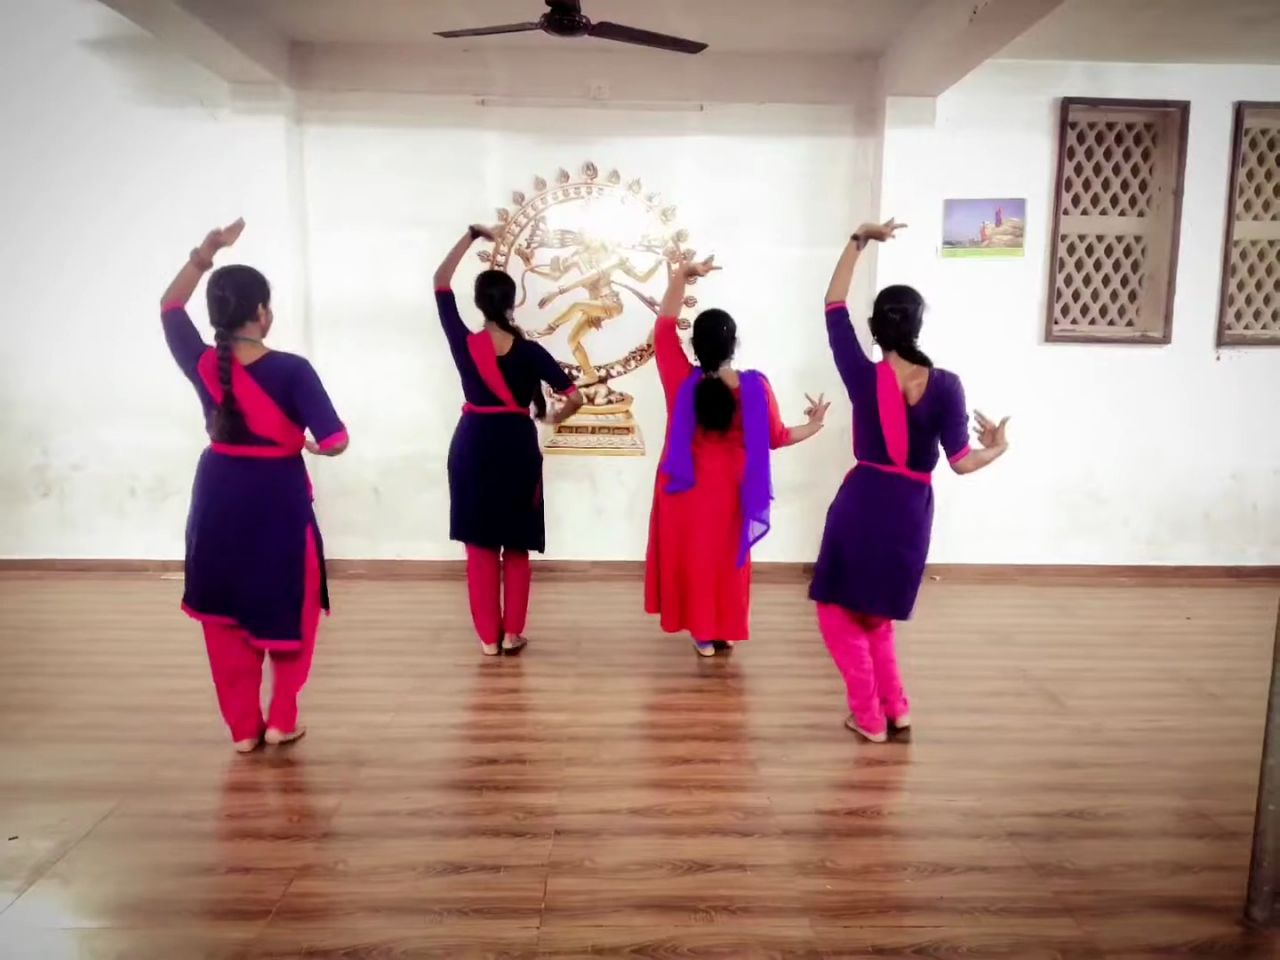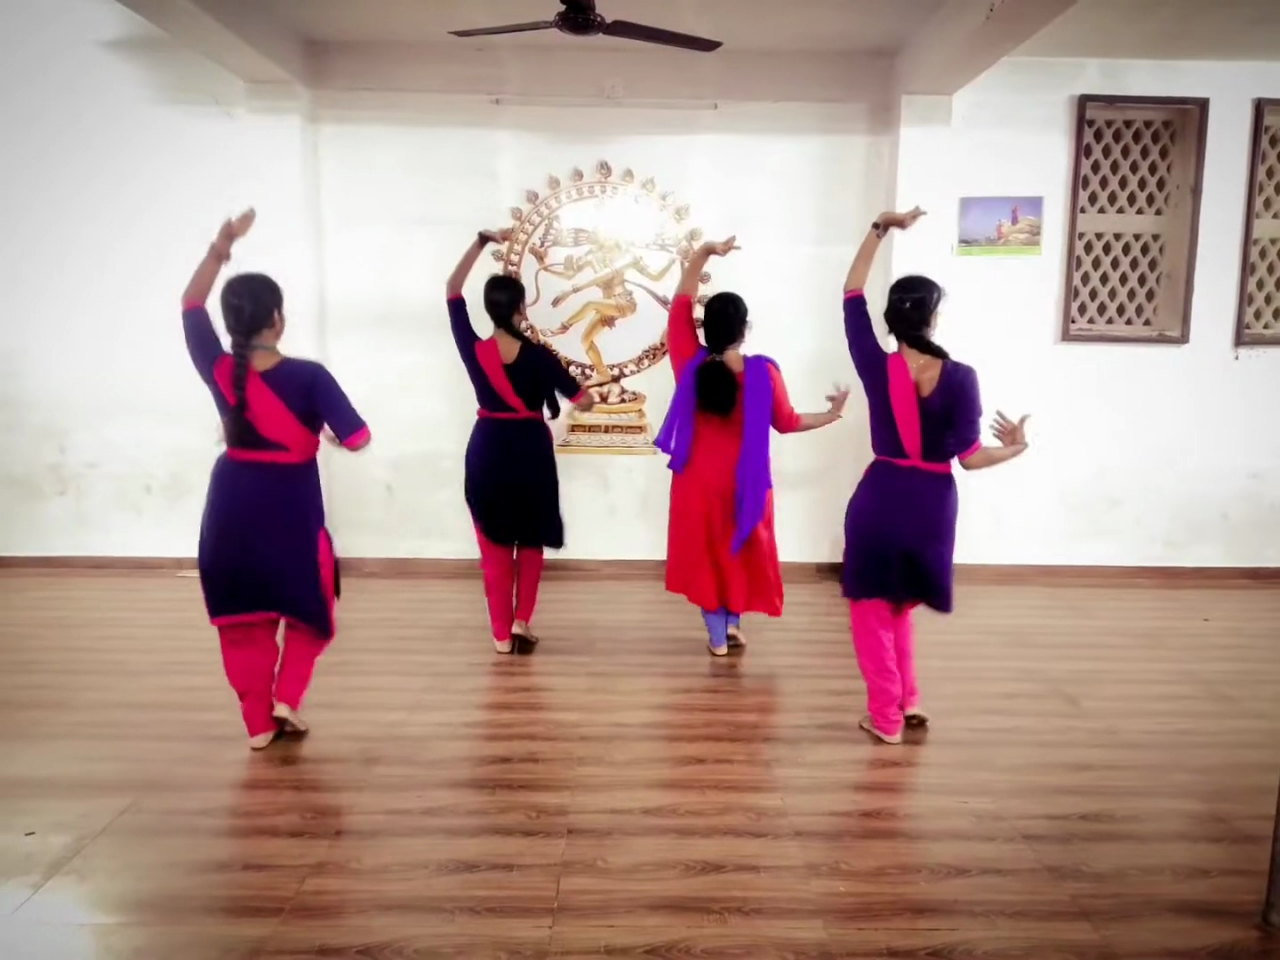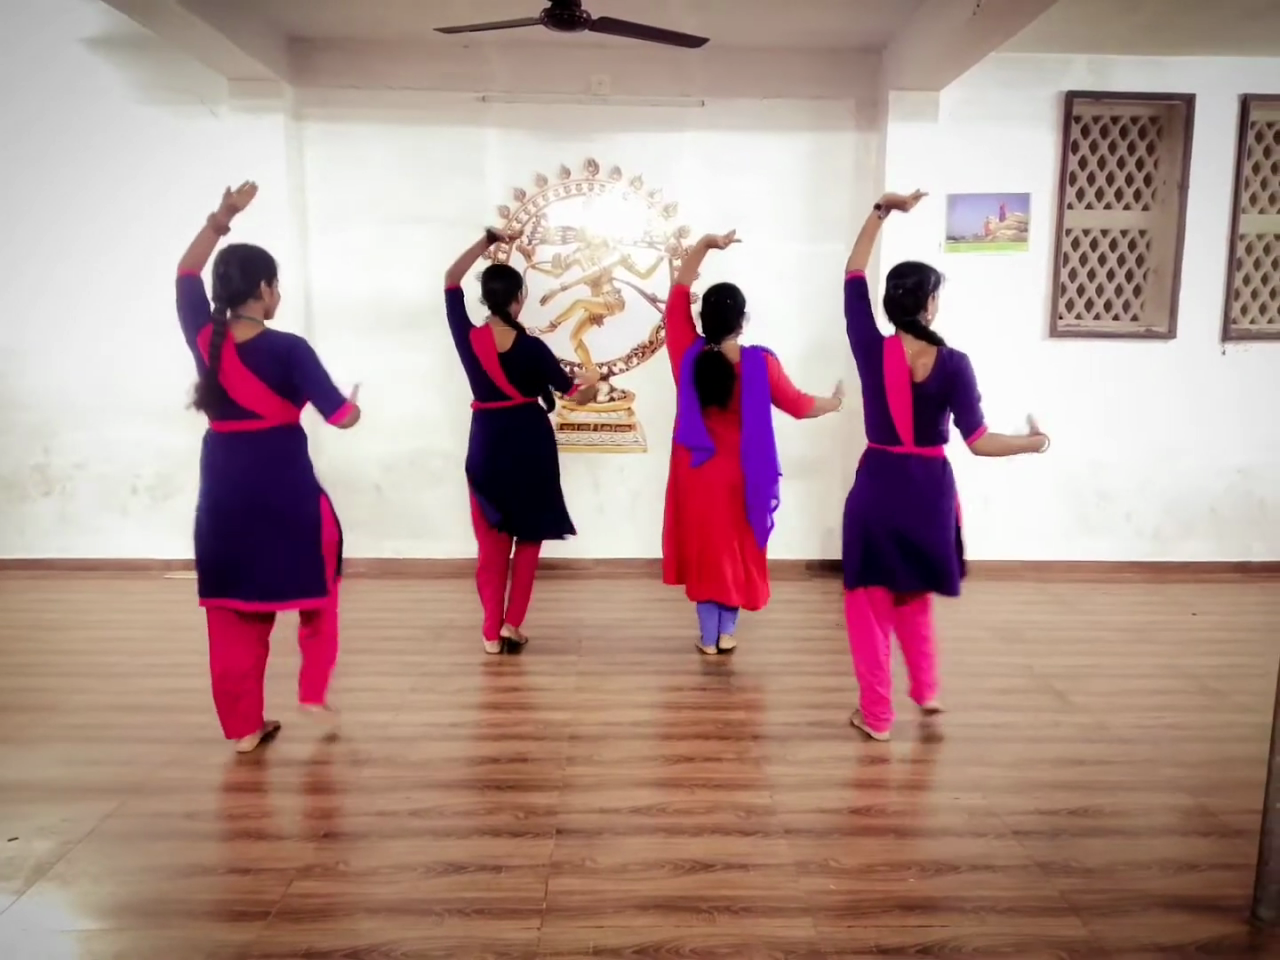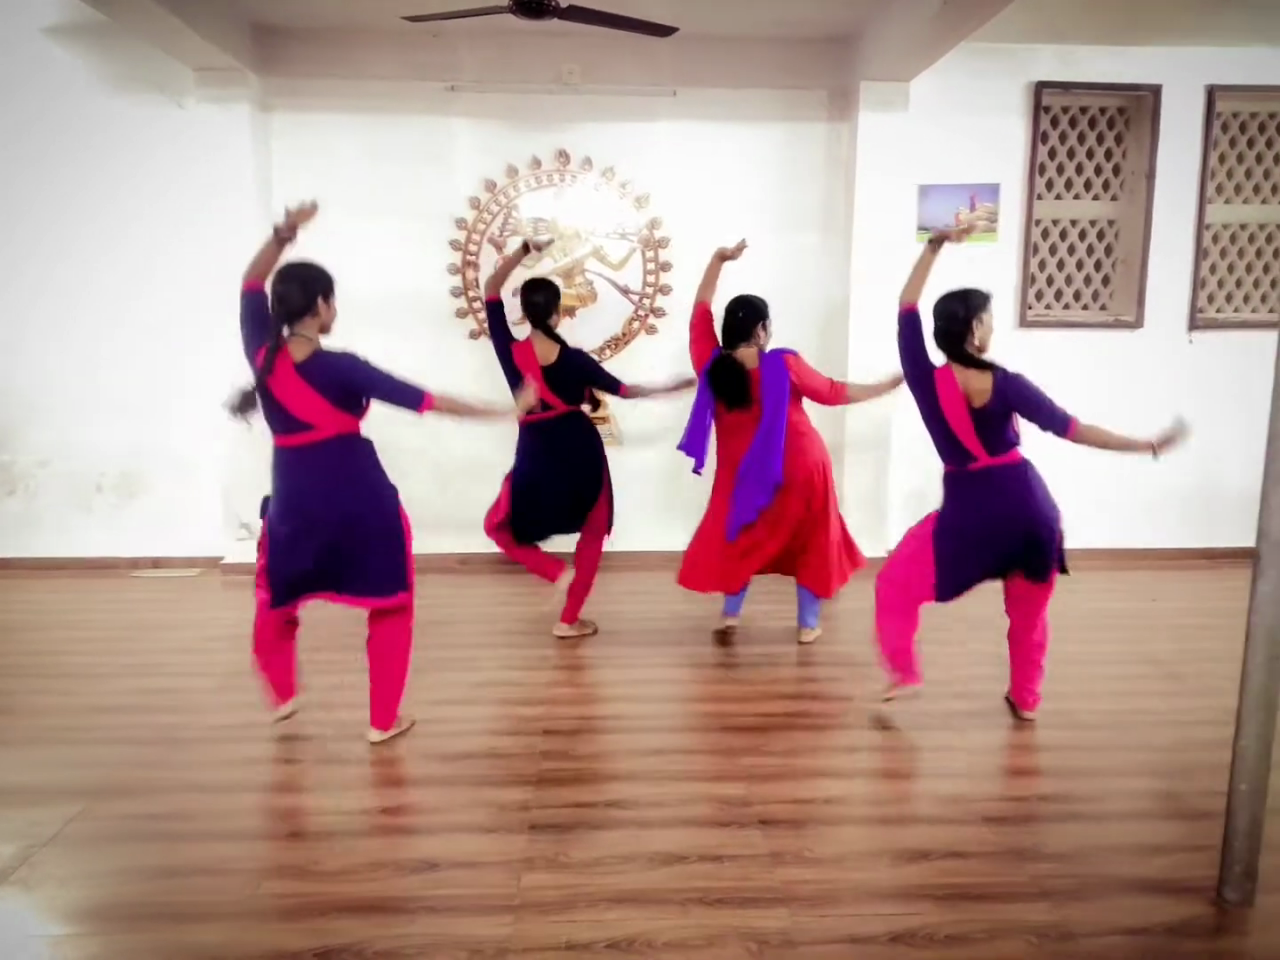
dt=0.7s
person 1, frame 1
left shoulder: (202, 365)
right shoulder: (292, 371)
left elbow: (170, 306)
right elbow: (334, 443)
left wrist: (206, 250)
right wrist: (306, 439)
left hip: (217, 506)
right hip: (278, 507)
left knee: (226, 622)
right knee: (288, 618)
left ankle: (245, 730)
right ankle: (282, 720)
person 1, frame 2
left shoulder: (219, 372)
right shoulder: (307, 376)
left elbow: (189, 306)
right elbow: (357, 439)
left wrist: (221, 247)
right wrist: (324, 430)
left hip: (231, 510)
right hip: (292, 510)
left knee: (241, 616)
right knee: (308, 606)
left ankle: (259, 722)
right ankle: (287, 695)
person 1, frame 3
left shoulder: (203, 339)
right shoulder: (287, 349)
left elbow: (187, 273)
right elbow: (343, 416)
left wrist: (222, 216)
right wrist: (352, 405)
left hip: (223, 491)
right hip: (286, 490)
left knee: (234, 613)
right knee: (315, 594)
left ankle: (244, 727)
right ankle: (313, 693)
person 1, frame 4
left shoulder: (263, 355)
right shoulder: (340, 367)
left elbow: (253, 287)
right elbow: (422, 401)
left wrist: (281, 236)
right wrist: (501, 408)
left hip: (295, 496)
right hip: (358, 492)
left knee: (276, 598)
right knee: (387, 603)
left ankle: (282, 694)
right ankle: (383, 718)
person 2, frame 1
left shoulder: (862, 376)
right shoulder: (945, 386)
left elbow: (833, 305)
right elbow: (961, 463)
left wrist: (860, 238)
right wrist: (998, 446)
left hip: (863, 503)
right hip: (911, 509)
left knee: (841, 614)
right knee: (873, 617)
left ankle: (870, 717)
right ankle: (895, 707)
person 2, frame 2
left shoulder: (877, 367)
right shoulder: (960, 378)
left elbow: (851, 295)
right elbow: (971, 457)
left wrist: (880, 228)
right wrist: (1015, 446)
left hip: (881, 498)
right hip: (933, 505)
left knee: (871, 611)
right knee: (896, 607)
left ankle: (886, 717)
right ankle: (908, 701)
person 2, frame 3
left shoulder: (871, 350)
right shoulder: (953, 364)
left elbow: (853, 277)
right elbow: (979, 441)
left wrist: (881, 211)
right wrist: (1030, 443)
left hip: (877, 488)
right hip: (930, 491)
left knee: (868, 604)
right knee: (914, 600)
left ankle: (876, 716)
right ankle: (926, 690)
person 2, frame 4
left shoulder: (924, 381)
right shoulder: (1006, 385)
left elbow: (906, 309)
right elbow: (1072, 430)
left wrist: (933, 247)
right wrist: (1148, 445)
left hip: (968, 507)
right hip: (1024, 503)
left knee: (896, 581)
right knee: (1028, 608)
left ankle: (904, 671)
right ankle: (1026, 698)
person 3, frame 1
left shoulder: (463, 342)
right shoulder: (529, 352)
left elbow: (440, 282)
right elbow: (574, 397)
left wrist: (472, 235)
right wrist: (555, 415)
left hip: (472, 445)
right hip: (516, 446)
left knee: (480, 545)
right knee: (516, 546)
left ankle: (489, 636)
right ankle: (512, 634)
person 3, frame 2
left shoulder: (474, 351)
right shoulder: (538, 357)
left elbow: (452, 292)
right elbow: (584, 402)
left wrist: (480, 243)
right wrist: (585, 398)
left hip: (488, 452)
right hip: (532, 453)
left knee: (495, 547)
right knee: (529, 544)
left ankle: (502, 631)
right ankle: (522, 623)
person 3, frame 3
left shoulder: (467, 337)
right shoulder: (531, 347)
left elbow: (452, 279)
right elbow: (576, 395)
left wrist: (489, 239)
right wrist: (591, 382)
left hip: (486, 444)
right hip: (530, 442)
left knee: (491, 544)
right knee: (528, 540)
left ankle: (492, 632)
right ankle: (512, 625)
person 3, frame 4
left shoulder: (509, 351)
right shoulder: (573, 359)
left elbow: (491, 289)
right elbow: (621, 390)
left wrist: (523, 250)
right wrist: (669, 387)
left hip: (535, 450)
right hip: (580, 447)
left knee: (500, 524)
right knee: (592, 534)
left ankle: (556, 569)
right ankle: (569, 619)
person 4, frame 1
left shoulder: (681, 382)
right shoulder: (755, 387)
left elbow: (664, 327)
right elbow: (775, 438)
left wrist: (683, 272)
right wrist: (814, 425)
left hip: (686, 494)
right hip: (730, 495)
left knee: (691, 559)
right knee: (725, 561)
left ankle: (703, 638)
right ankle: (721, 632)
person 4, frame 2
left shoulder: (690, 365)
right shoulder: (763, 372)
left elbow: (679, 307)
right elbow: (787, 422)
left wrist: (703, 253)
right wrist: (833, 413)
left hip: (698, 478)
right hip: (744, 480)
left knee: (706, 551)
right knee: (745, 550)
left ankle: (718, 637)
right ankle: (733, 624)
person 4, frame 3
left shoulder: (686, 354)
right shoulder: (760, 362)
left elbow: (678, 295)
right elbow: (798, 406)
left wrist: (705, 244)
right wrist: (834, 401)
left hip: (695, 472)
right hip: (742, 474)
left knee: (705, 547)
right knee: (738, 548)
left ankle: (708, 638)
right ankle: (727, 632)
person 4, frame 4
left shoulder: (710, 365)
right shoulder: (784, 365)
left elbow: (700, 312)
right elbow: (833, 393)
left wrist: (717, 261)
right wrist: (881, 387)
left hip: (741, 471)
right hip: (800, 465)
left knee: (741, 537)
right knee: (812, 541)
left ankle: (731, 612)
right ankle: (808, 623)
